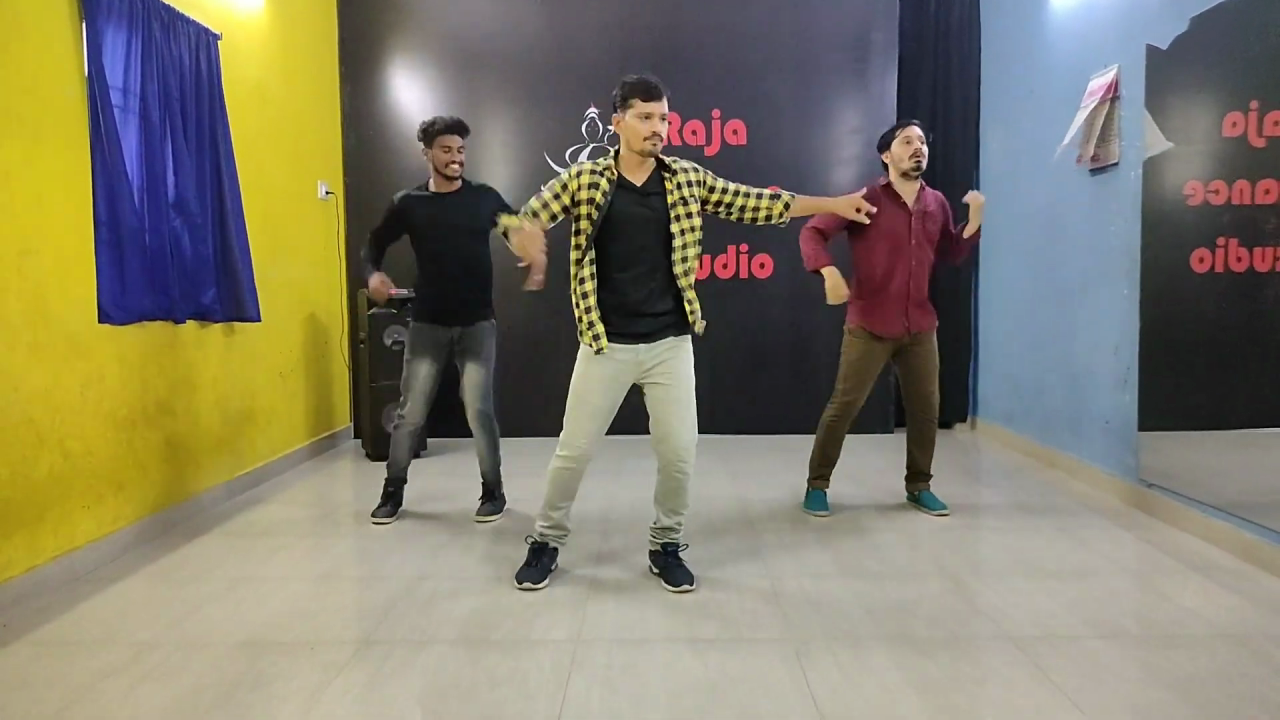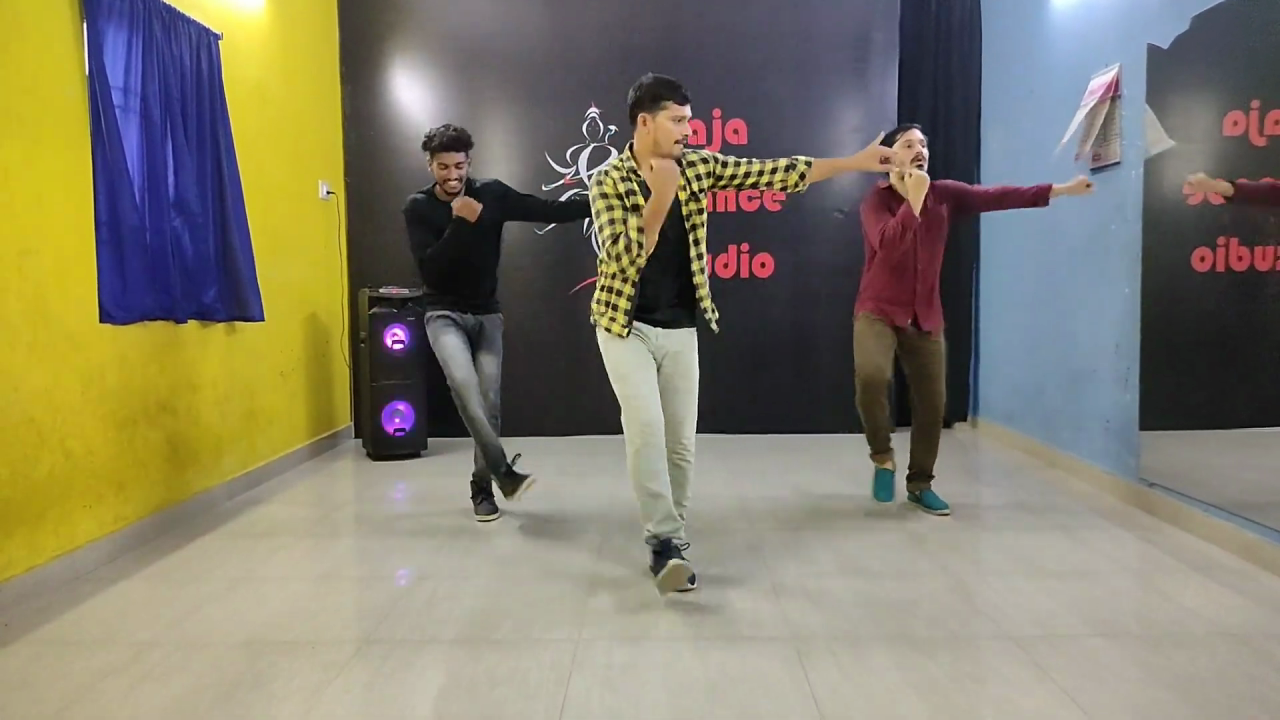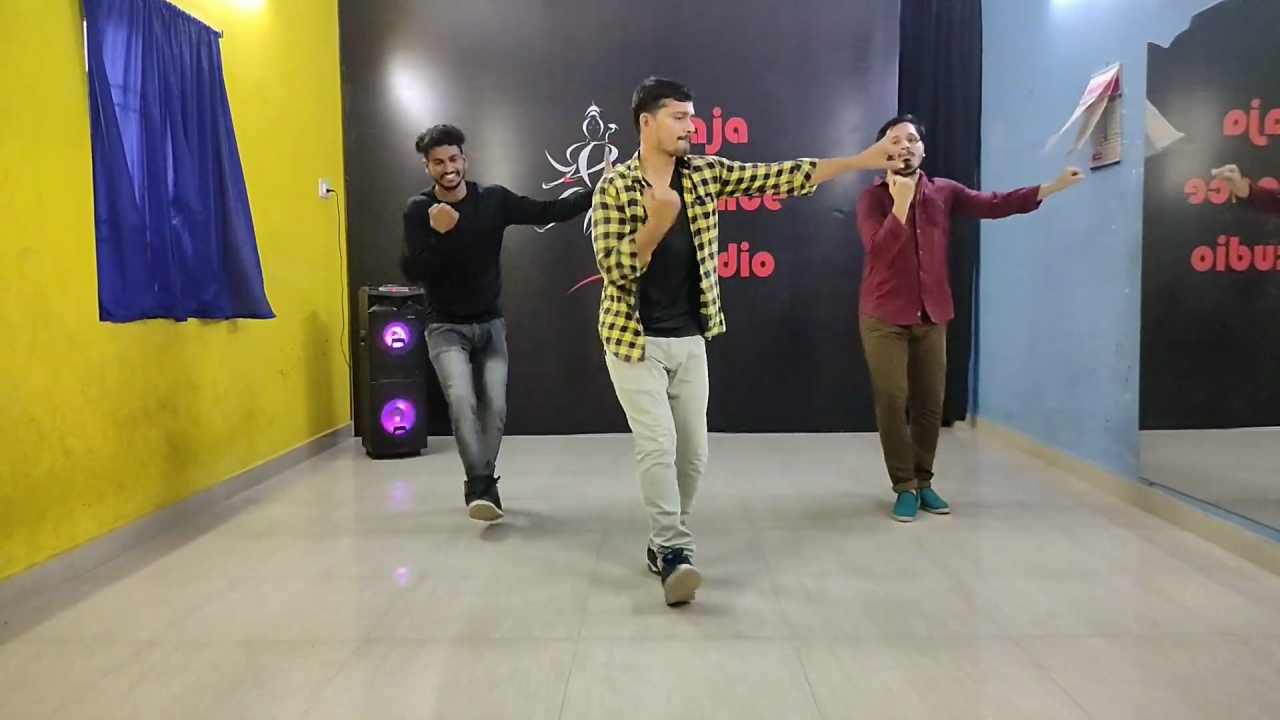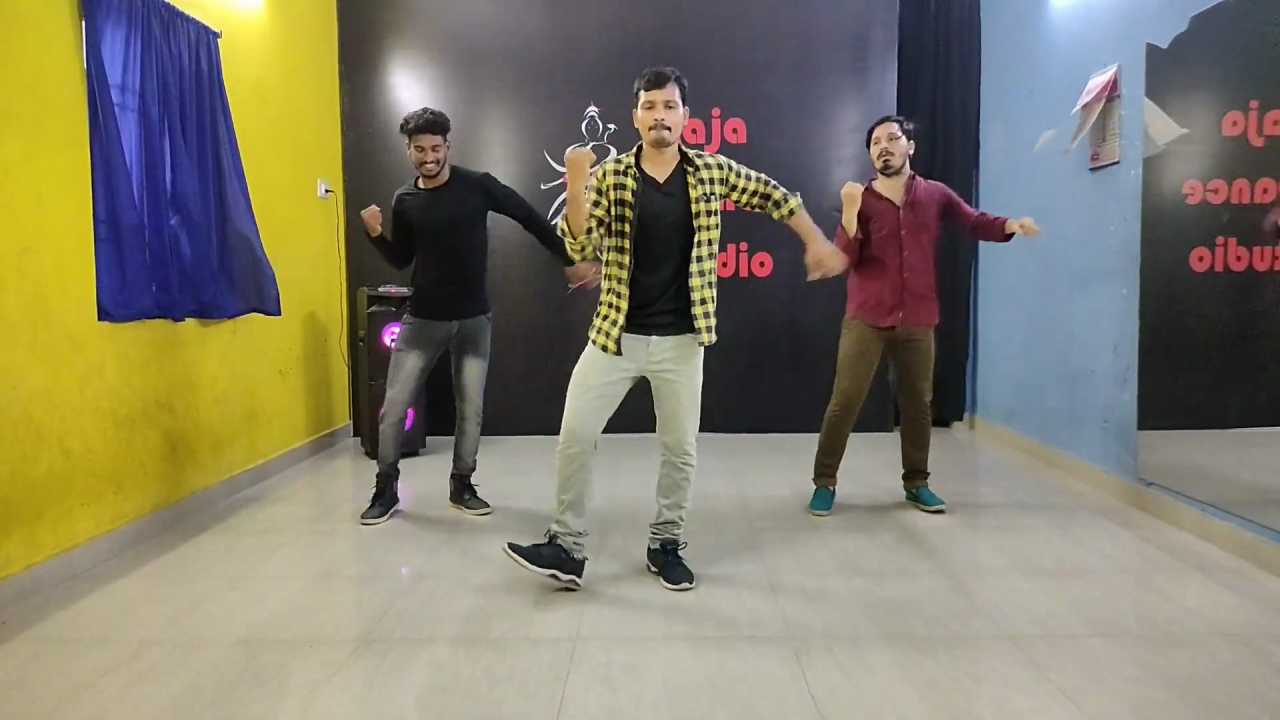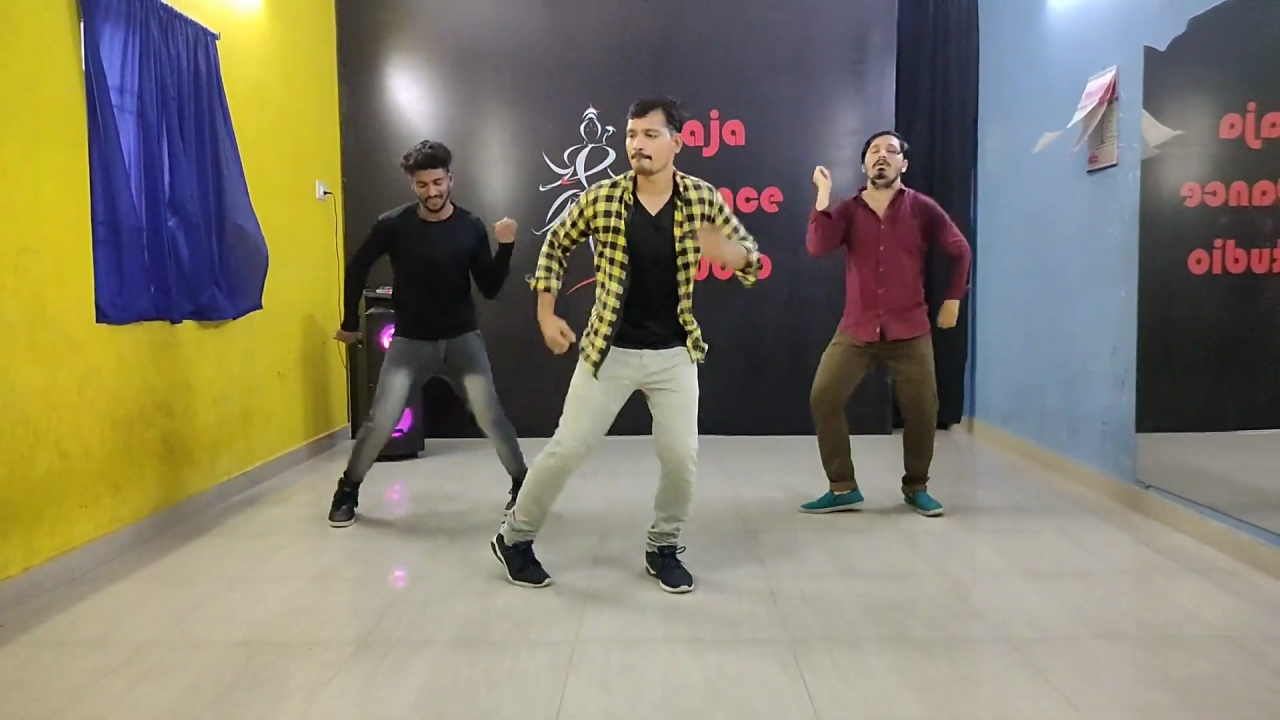
dt=0.3s
person 1, frame 1
left shoulder: (685, 178)
right shoulder: (585, 179)
left elbow: (751, 204)
right elbow: (536, 214)
left wrist: (828, 203)
right wrist: (528, 241)
left hip: (669, 345)
right hip: (605, 344)
left knee: (678, 454)
right knee: (576, 448)
left ankle: (664, 546)
right ankle: (546, 541)
person 1, frame 2
left shoulder: (698, 166)
right shoulder: (608, 182)
left elbow: (772, 173)
right elbow: (625, 259)
left wrist: (855, 163)
right wrist: (660, 199)
left hip: (679, 330)
right hip: (626, 326)
left knee: (680, 444)
right knee: (645, 427)
left ankle: (668, 539)
right ankle: (662, 545)
person 1, frame 3
left shoulder: (703, 172)
right shoulder: (615, 188)
left elbow: (777, 176)
right elbow: (618, 268)
left wrist: (860, 162)
right wrist: (654, 225)
left hip: (687, 337)
right hip: (631, 339)
left knee: (692, 450)
right knee: (657, 443)
left ankle: (671, 542)
right ankle: (668, 556)
person 1, frame 4
left shoulder: (712, 171)
right shoulder: (610, 175)
left elbow: (772, 195)
right elbow: (581, 250)
left wrist: (816, 240)
right wrist: (578, 190)
left hip: (682, 338)
right hip: (616, 333)
left knee: (680, 450)
right knee: (577, 434)
left ankle: (665, 545)
right ankle: (565, 548)
person 1, frame 5
left shoulder: (702, 197)
right shoulder: (601, 198)
left elbow: (748, 252)
right elbow: (555, 247)
left wrist: (727, 251)
right wrist: (546, 315)
left hip: (674, 352)
right hip: (611, 350)
left knee: (680, 457)
right knee: (566, 451)
left ankle: (663, 548)
right ankle: (515, 537)
person 2, frame 1
left shoulder: (484, 198)
right shoulder: (408, 203)
left elbow: (516, 233)
right elbow: (374, 246)
right wrist: (372, 274)
left hip: (477, 324)
right hip: (428, 325)
left knee: (479, 410)
right knee: (412, 412)
left ankle: (493, 490)
right ankle: (393, 489)
person 2, frame 2
left shoulder: (493, 194)
right shoulder: (418, 207)
left elbow: (546, 211)
right elbow: (429, 266)
right wrist: (460, 223)
left hip: (486, 314)
right hip: (444, 313)
left knee: (489, 401)
right knee: (465, 384)
left ankle: (482, 485)
right ankle: (505, 471)
person 2, frame 3
left shoulder: (493, 198)
right shoulder: (418, 211)
left elbow: (547, 212)
right elbow: (413, 273)
left wrist: (597, 195)
right wrist: (434, 233)
left hip: (489, 322)
right hip: (446, 325)
left knee: (495, 409)
right knee: (461, 399)
left ankle: (483, 485)
right ankle: (478, 485)
person 2, frame 4
left shoulder: (478, 185)
right shoulder: (404, 201)
left elbow: (529, 218)
right elbow: (401, 258)
left wrist: (570, 258)
right wrist: (376, 234)
left hip: (472, 318)
right hip: (422, 318)
left knee: (471, 408)
right knee: (395, 405)
left ankle: (461, 485)
right ankle: (386, 490)
person 2, frame 5
left shoulder: (470, 226)
right shoulder: (391, 225)
left elbow: (490, 288)
right elbow: (357, 265)
left wrist: (504, 247)
right wrist: (349, 321)
left hip: (461, 339)
right hip: (411, 341)
left knee: (490, 418)
right knee: (380, 423)
left ankle: (523, 483)
right ankle: (346, 495)
person 3, frame 1
left shoulder: (937, 204)
right shoulder: (869, 200)
left elbow: (952, 250)
right elbow: (812, 232)
left wrist: (975, 221)
right wrist: (828, 272)
left hip: (920, 325)
right hip: (869, 325)
left knee: (925, 407)
right knee: (844, 405)
left ankle: (918, 485)
right ankle: (818, 483)
person 3, frame 2
left shoulder: (949, 194)
right shoulder: (875, 200)
left elbow: (999, 196)
right elbow: (889, 246)
left wrist: (1060, 189)
right wrist: (915, 199)
left hip: (924, 319)
right hip: (877, 314)
left knee: (932, 405)
right knee: (872, 376)
left ankle: (920, 483)
right ankle: (883, 458)
person 3, frame 3
left shoulder: (943, 193)
right shoulder: (872, 200)
left elbow: (994, 205)
right elbow: (883, 251)
left wrist: (1051, 187)
right wrist: (898, 204)
left hip: (931, 317)
right hip: (882, 318)
left knee: (929, 401)
right knee: (892, 398)
left ankle: (920, 481)
right ankle: (903, 485)
person 3, frame 4
left shoulder: (934, 195)
right shoulder: (858, 199)
left elbow: (975, 221)
right elbow: (844, 260)
left wrist: (1011, 225)
right wrist: (849, 213)
left hip: (916, 320)
right hip: (865, 318)
left knee: (917, 403)
right knee: (847, 398)
left ankle: (916, 483)
right ankle: (825, 481)
person 3, frame 5
left shoulder: (922, 208)
right shoulder: (849, 211)
left elbow: (957, 248)
right elbow: (819, 246)
left wrist: (953, 299)
right wrist: (823, 197)
left hip: (910, 332)
right hip: (857, 330)
left knee: (922, 410)
right knee: (824, 397)
left ankle: (916, 487)
right ankle: (843, 487)
